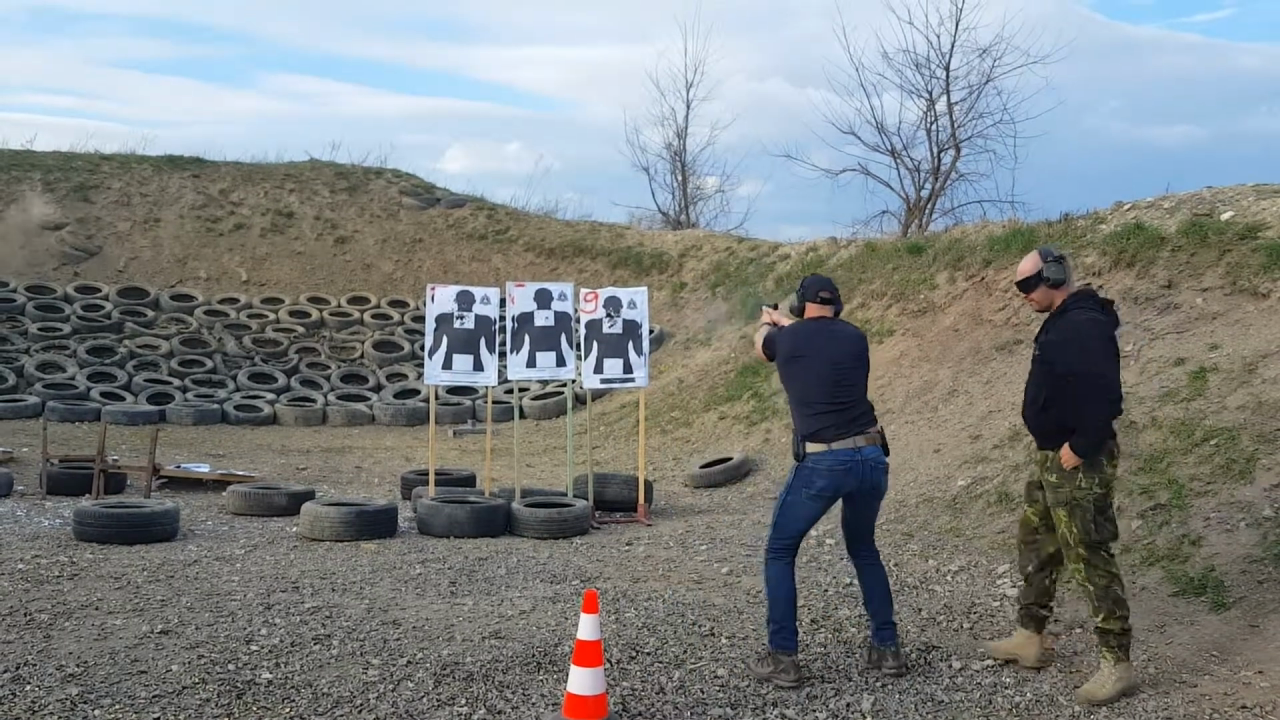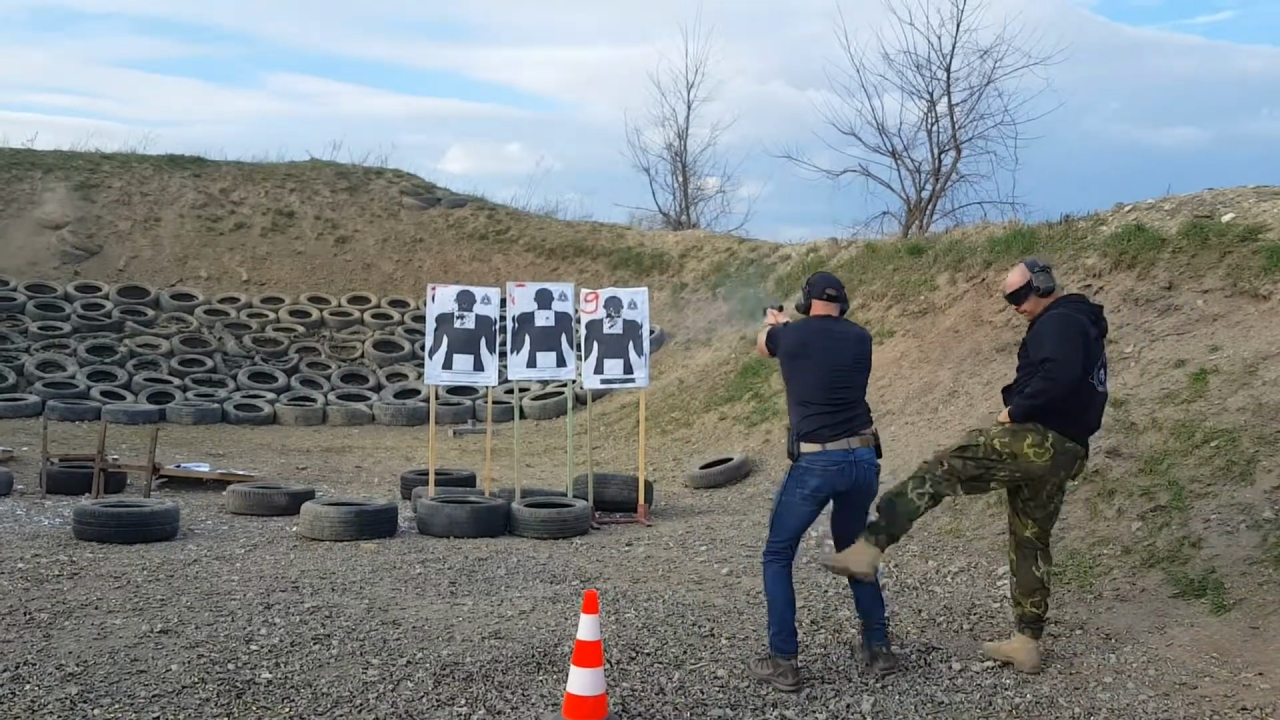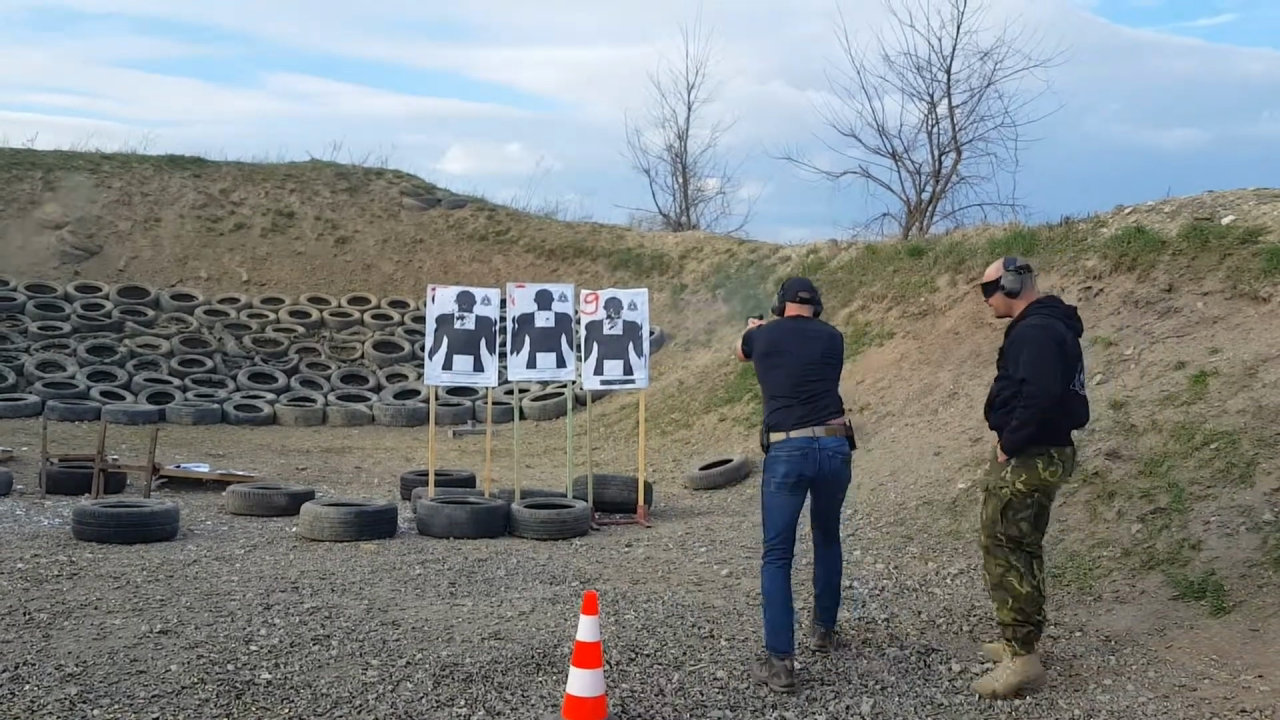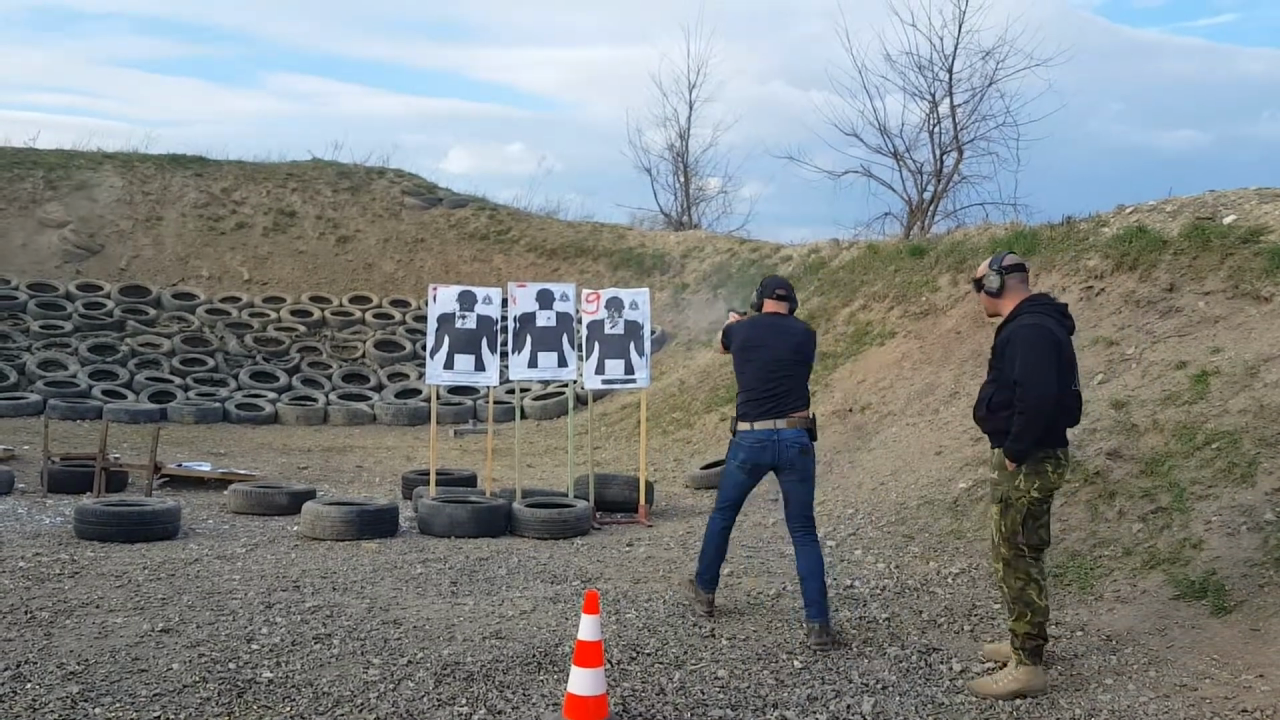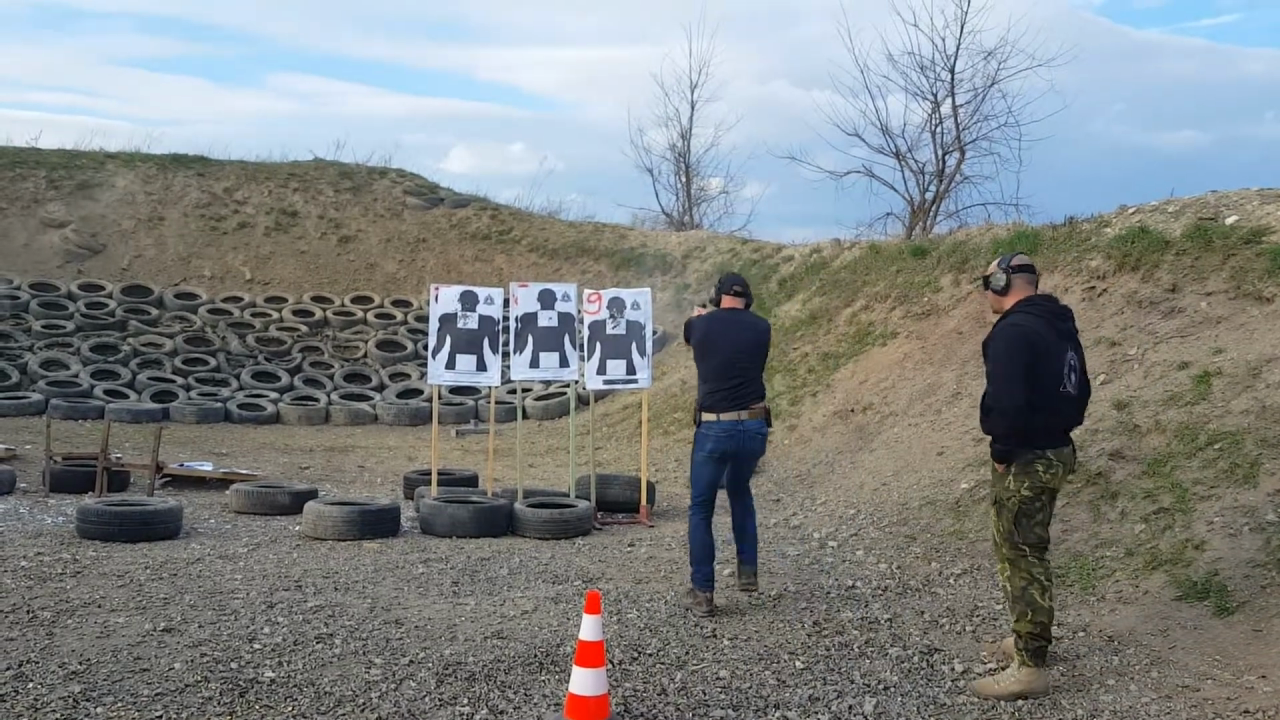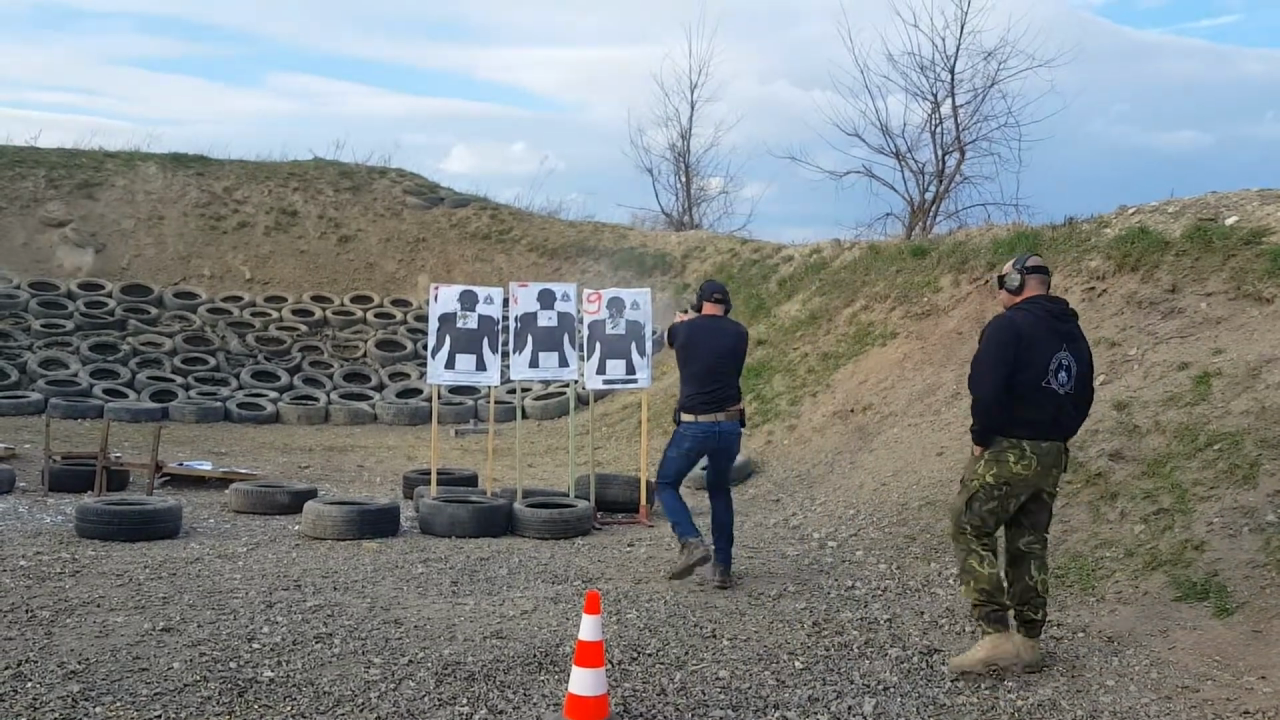
dt=0.4s
person 1, frame 1
left shoulder: (1083, 326)
right shoulder: (1062, 322)
left elbow: (1103, 394)
left wrist: (1081, 447)
left hip: (1076, 461)
right hip: (1052, 455)
left knee: (1089, 559)
right knee: (1036, 545)
left ankle: (1117, 664)
right ankle: (1029, 637)
person 1, frame 2
left shoulder: (1059, 321)
right shoulder: (1081, 325)
left elbow: (1059, 375)
right elbow: (1080, 390)
left wrist: (1016, 410)
left hip: (1034, 439)
right hip: (1066, 452)
left knee: (933, 475)
right knee: (1031, 543)
left ankle: (867, 548)
right ankle: (1026, 642)
person 1, frame 3
left shoulder: (1034, 331)
right shoulder: (1054, 326)
left elbow: (1041, 396)
left wrist: (1010, 443)
left hip: (1025, 458)
right hip: (1052, 455)
left knee: (998, 549)
right knee: (1024, 549)
left ankle: (1021, 658)
right ankle: (1024, 646)
person 1, frame 4
left shoulder: (1028, 331)
right shoulder: (1037, 324)
left elbow: (1036, 401)
left wrist: (1015, 452)
left hip: (1027, 462)
right hip: (1037, 457)
left knee: (1016, 559)
right knee: (1022, 555)
left ankle: (1027, 667)
right ankle: (1024, 645)
person 1, frame 5
left shoulder: (1013, 330)
right shoulder: (1059, 327)
left elbow: (1007, 402)
right elbow: (1079, 391)
left wrist: (1001, 453)
left hip: (1024, 460)
right hip: (1054, 453)
left knee: (1020, 559)
right knee: (1029, 554)
left ankle: (1030, 668)
right ankle: (1029, 643)
person 1, frame 6
left shoulder: (1008, 325)
right shoulder: (1074, 334)
left elbow: (985, 387)
right elbow: (1083, 398)
left wrist: (980, 437)
left hip: (1006, 451)
right hip: (1050, 454)
left knee: (971, 533)
right knee: (1029, 547)
left ankle: (995, 636)
right ankle: (1027, 642)
person 2, frame 1
left shoulder: (785, 340)
right shoulder: (855, 338)
left elbow: (762, 345)
left wrist: (767, 322)
left hip: (821, 463)
right hip: (871, 458)
left knee: (779, 553)
right knee: (863, 549)
left ankle: (783, 657)
right ankle: (886, 647)
person 2, frame 2
left shoulder: (789, 336)
right shoulder: (860, 338)
left elbow: (763, 344)
left wrist: (772, 322)
left hip: (815, 463)
right hip: (863, 459)
left knee: (778, 556)
right knee: (851, 549)
left ankle: (783, 661)
right ankle: (878, 647)
person 2, frame 3
left shoulder: (762, 337)
right shoulder: (832, 337)
left elbow: (741, 352)
left hip: (786, 453)
right hip: (834, 448)
left knee: (777, 557)
right knee: (826, 536)
left ankle: (780, 661)
right ankle: (824, 629)
person 2, frame 4
left shoulder: (739, 330)
right shoulder: (806, 334)
left elbow: (723, 345)
left hip: (750, 439)
right hip: (796, 438)
left knee: (723, 515)
right knee: (803, 531)
left ankle: (704, 591)
right ankle: (817, 623)
person 2, frame 5
left shoulder: (700, 325)
right shoulder: (761, 328)
left hip: (714, 429)
right hip: (754, 427)
left knee: (701, 509)
right knee: (739, 492)
left ankle: (702, 592)
right ankle: (747, 570)
person 2, frame 6
left shoulder: (682, 330)
right shoulder: (739, 334)
left hip: (693, 427)
right hip: (730, 426)
left knee: (665, 485)
right knee: (720, 491)
left ankle: (693, 543)
right ankle: (722, 568)
